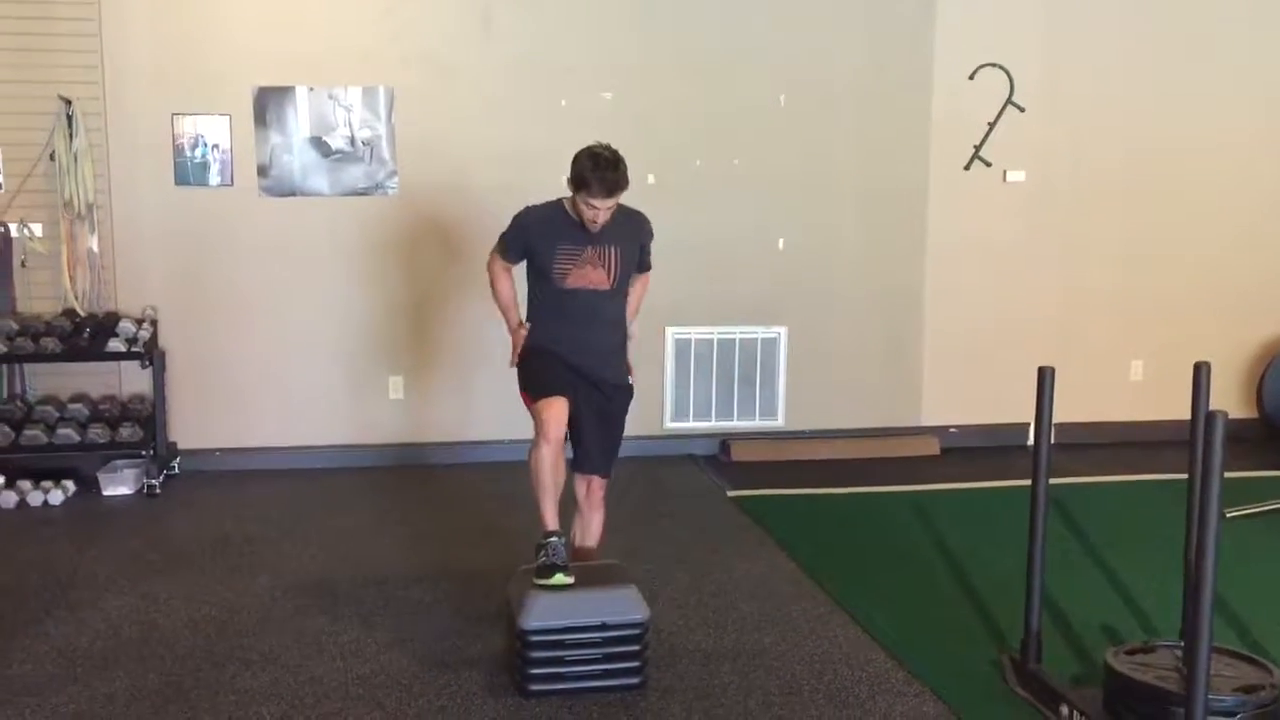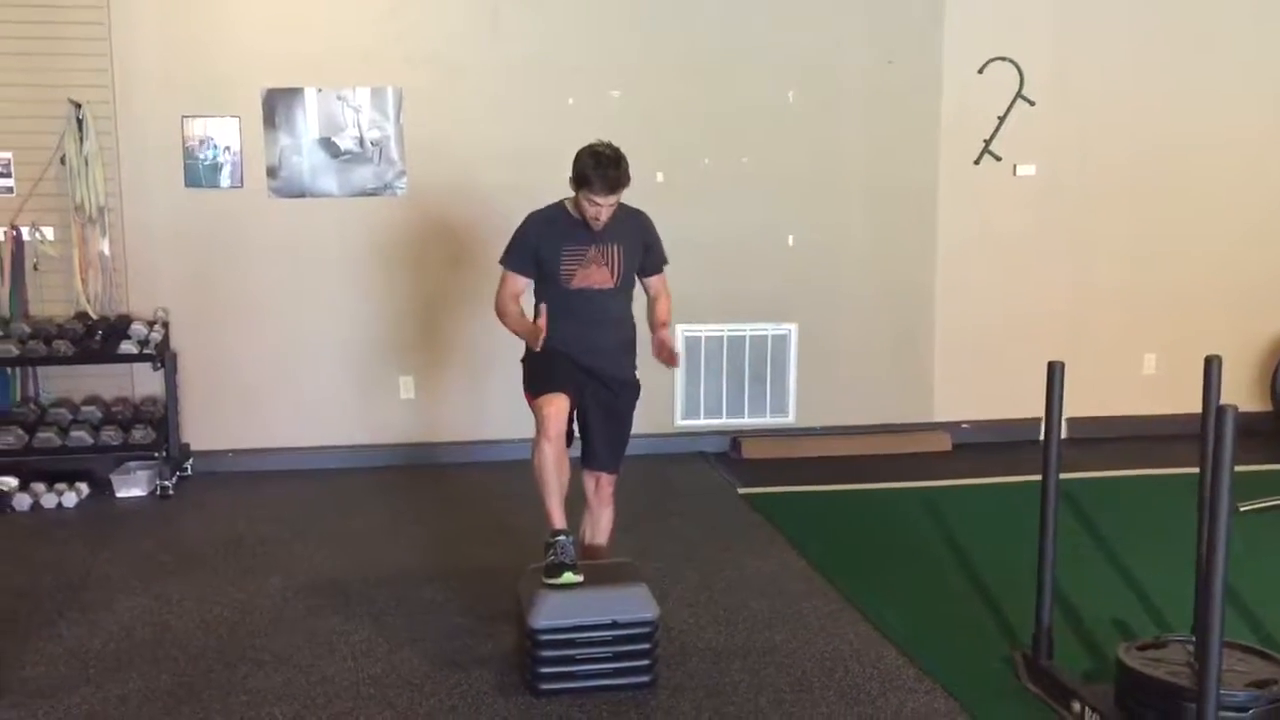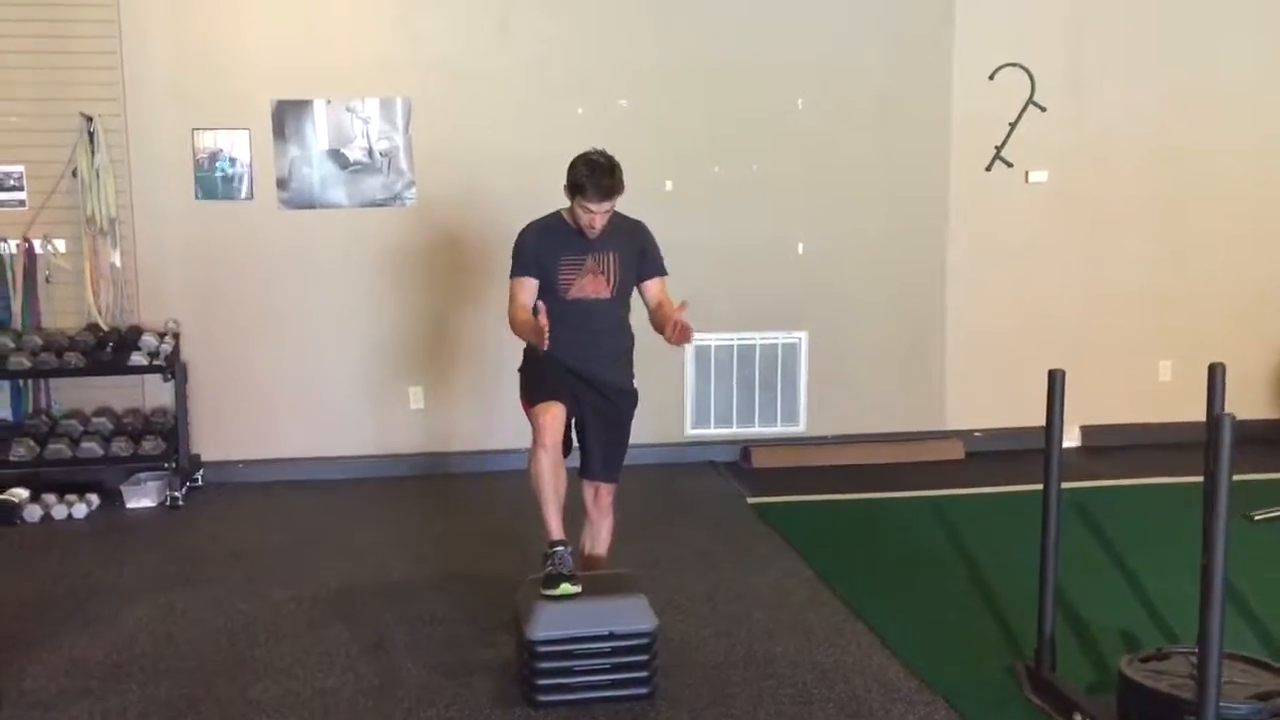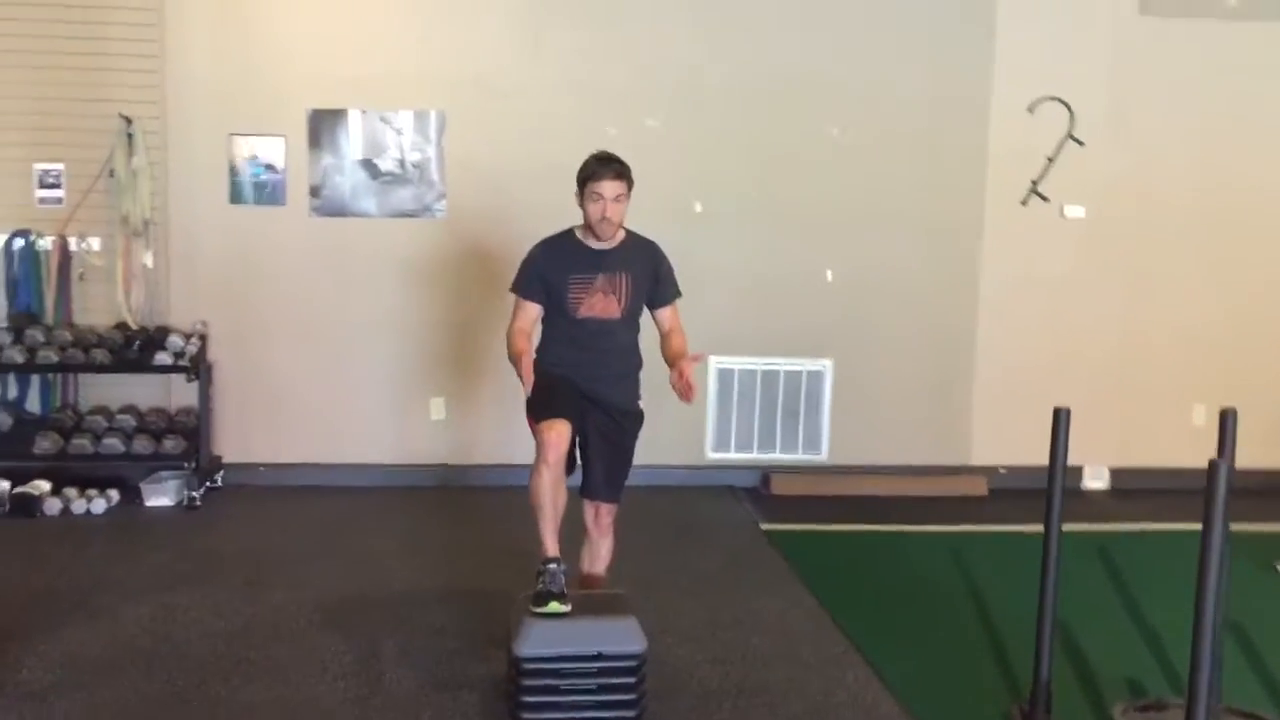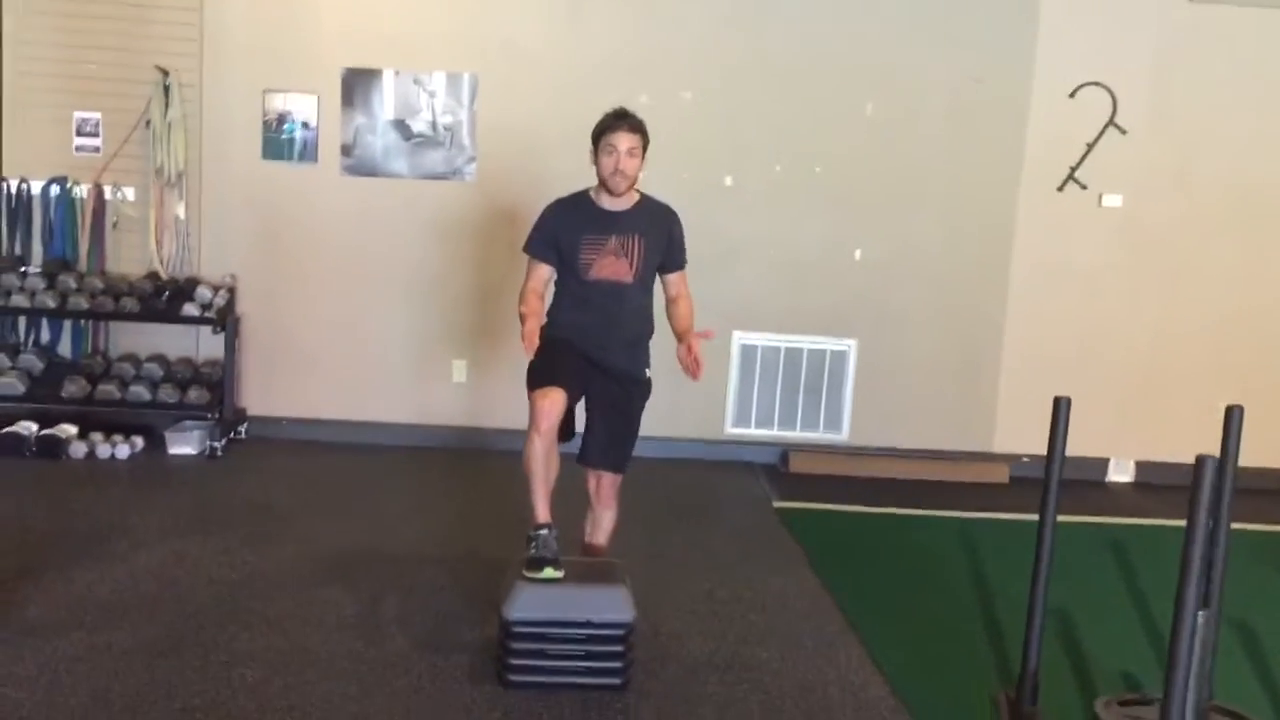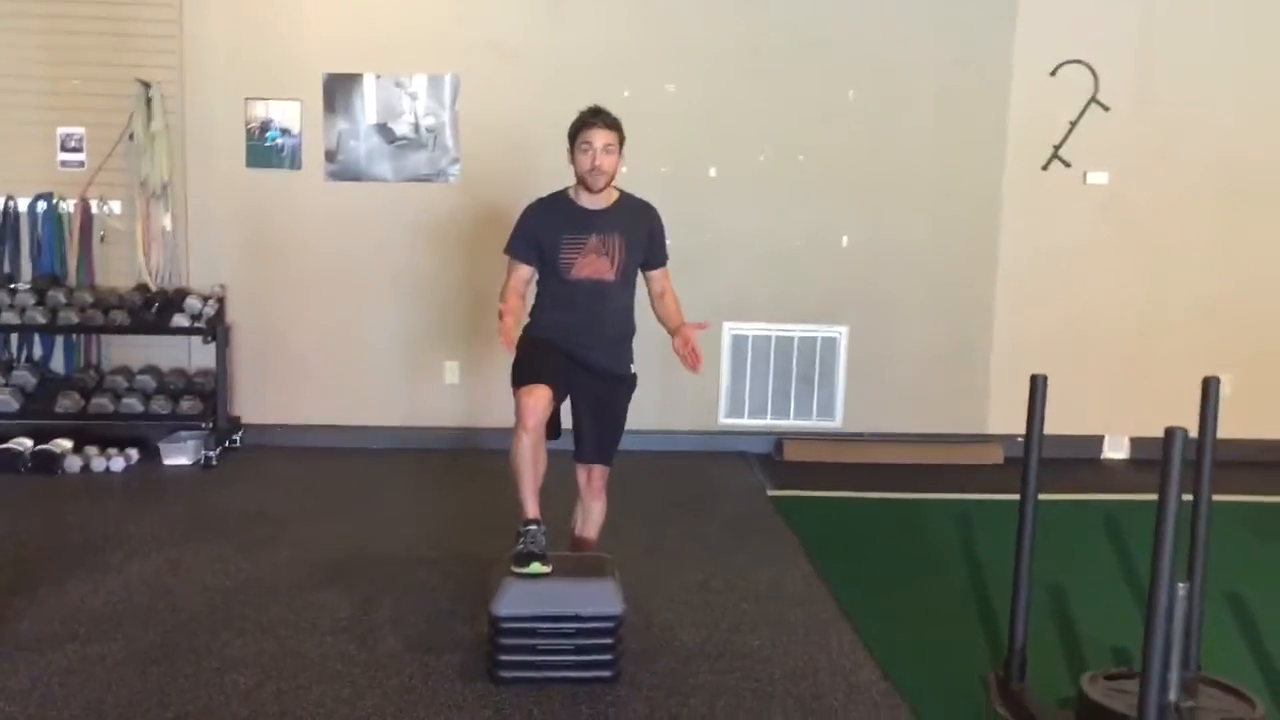
dt=0.3s
person 1, frame 1
left shoulder: (636, 227)
right shoulder: (535, 222)
right elbow: (499, 265)
right wrist: (516, 323)
left hip: (607, 369)
right hip: (547, 354)
left knee: (592, 488)
right knee: (552, 422)
left ankle: (582, 579)
right ankle: (550, 543)
person 1, frame 2
left shoulder: (638, 227)
right shoulder: (538, 227)
left elbow: (657, 292)
right elbow: (507, 298)
left wrist: (660, 332)
right wrist: (527, 331)
left hip: (614, 365)
right hip: (555, 354)
left knee: (602, 483)
right knee: (552, 416)
right ankle: (558, 540)
person 1, frame 3
left shoulder: (635, 236)
right shoulder: (537, 238)
left elbow: (657, 302)
right elbow: (518, 310)
left wrist: (670, 321)
right wrist: (535, 330)
left hip: (612, 374)
right hip: (552, 363)
left knee: (601, 494)
right knee: (548, 425)
right ankle: (557, 551)
person 1, frame 4
left shoulder: (648, 257)
right shoulder: (548, 254)
left elbow: (670, 327)
right elbow: (522, 324)
left wrist: (678, 362)
right wrist: (523, 359)
left hip: (617, 394)
right hip: (559, 378)
left knee: (602, 513)
right knee: (552, 444)
right ankle: (550, 568)
person 1, frame 5
left shoulder: (662, 221)
right shoulder: (562, 214)
left elbow: (677, 293)
right elbow: (535, 285)
left wrist: (685, 335)
right wrist: (531, 319)
left hip: (626, 362)
right hip: (566, 343)
left knee: (605, 483)
right knee: (545, 413)
right ankle: (542, 533)
person 1, frame 6
left shoulder: (642, 217)
right shoulder: (541, 214)
left elbow: (659, 288)
right elbow: (516, 284)
left wrist: (677, 327)
right wrist: (510, 316)
left hip: (610, 359)
right hip: (549, 342)
left knee: (593, 477)
right knee: (530, 410)
right ankle: (531, 530)
